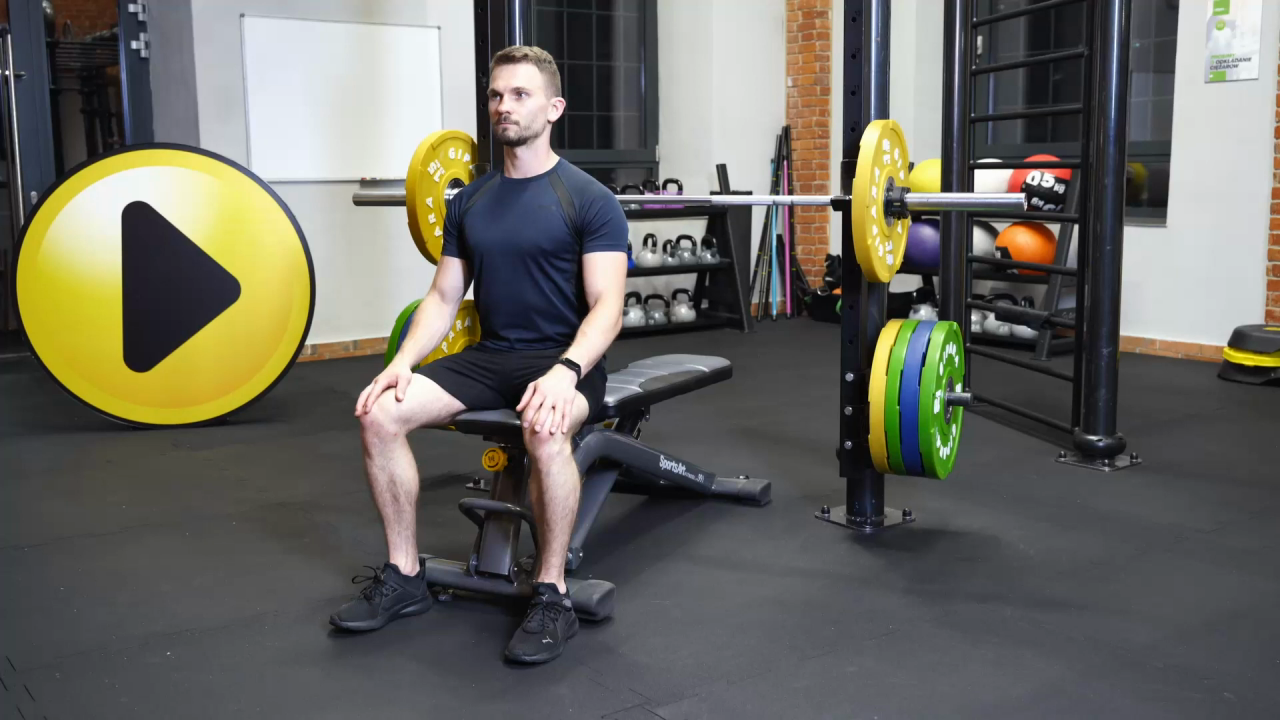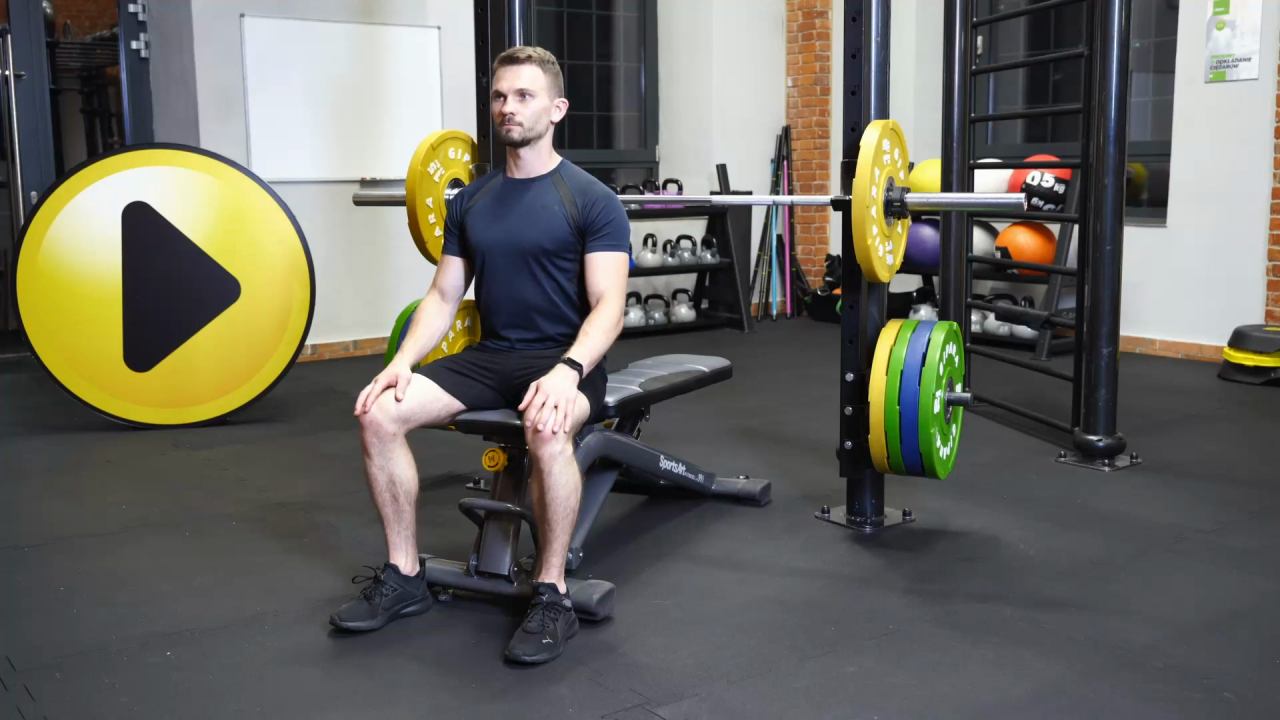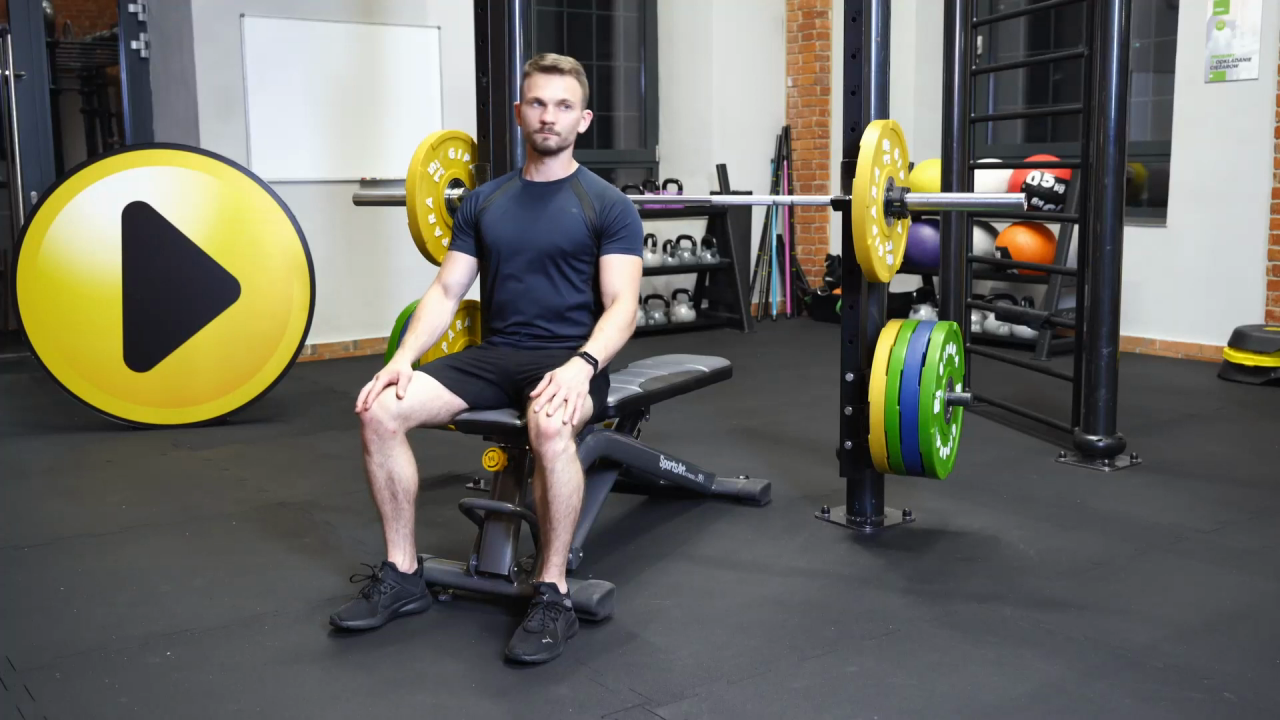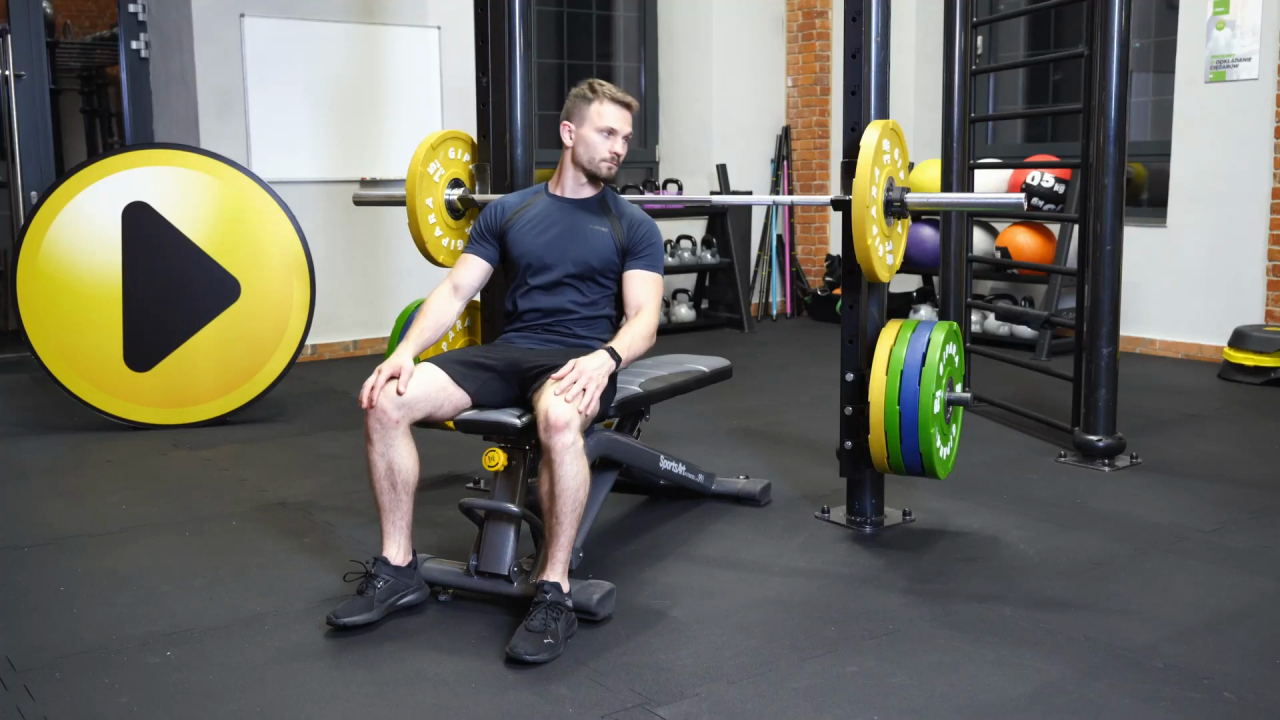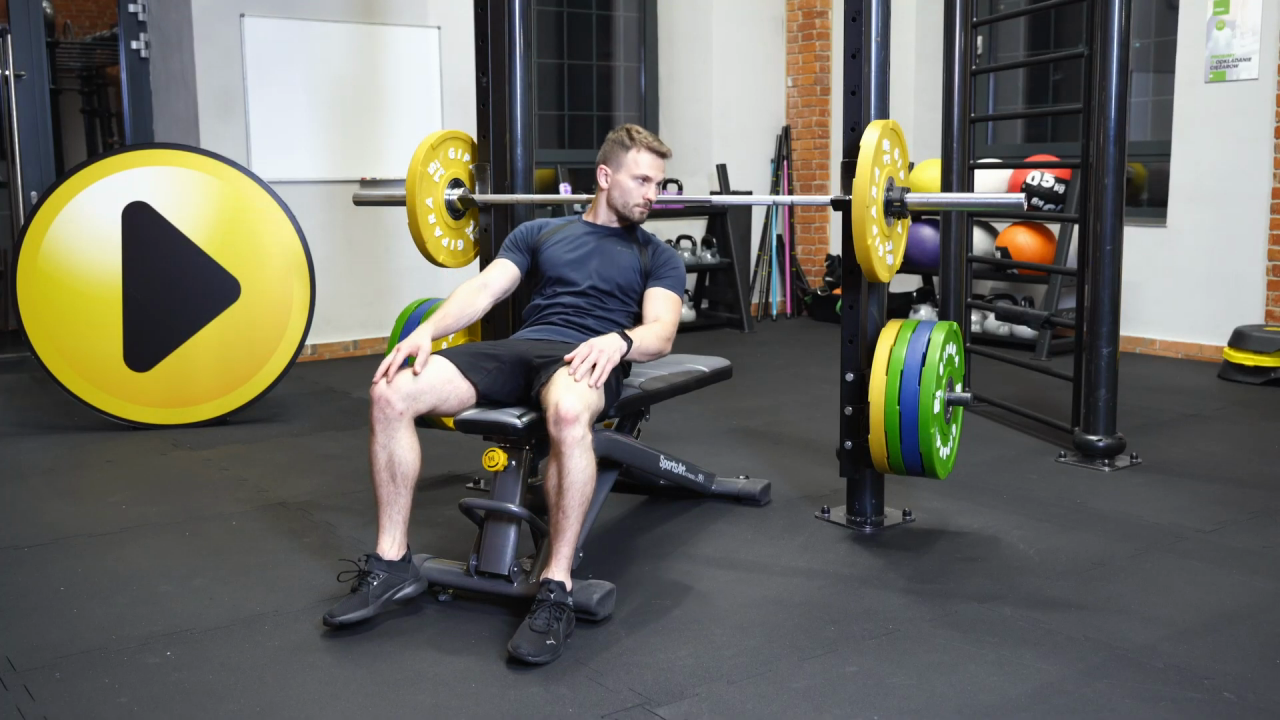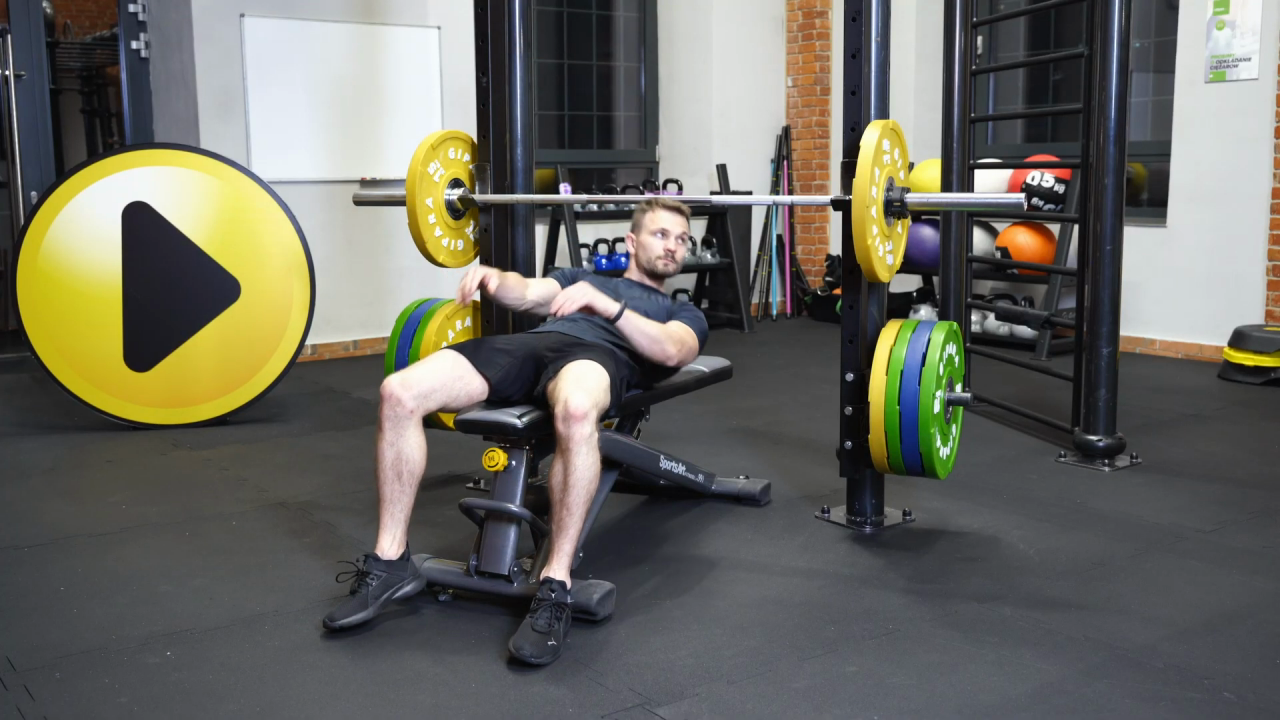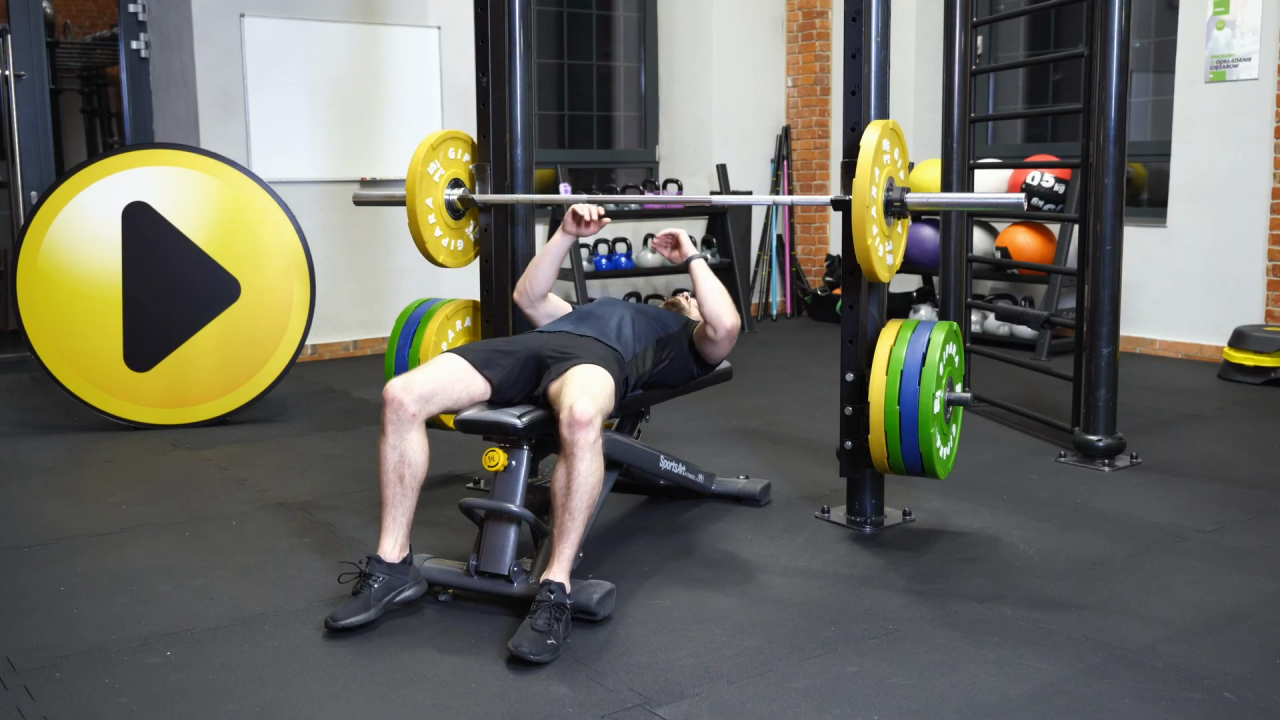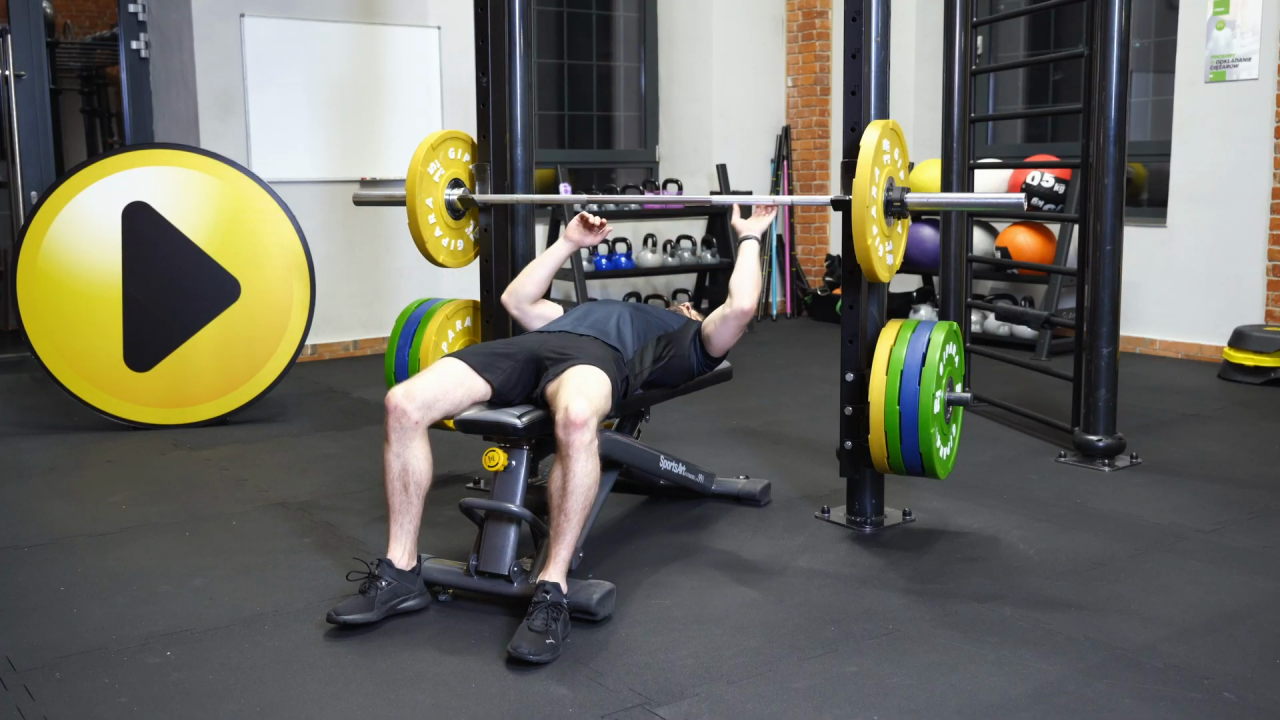
dt=0.5s
person 1, frame 1
left shoulder: (589, 200)
right shoulder: (469, 201)
left elbow: (607, 306)
right elbow: (444, 296)
left wrist: (565, 371)
right wrist: (405, 359)
left hip: (564, 362)
right hip: (489, 357)
left knee: (545, 431)
right knee: (380, 413)
left ankle: (552, 595)
right ankle: (404, 576)
person 1, frame 2
left shoulder: (592, 200)
right shoulder: (470, 201)
left elbow: (608, 306)
right elbow: (443, 296)
left wrist: (568, 370)
right wrist: (403, 360)
left hip: (564, 361)
right hip: (490, 356)
left knee: (547, 431)
right knee: (380, 413)
left ankle: (552, 595)
right ankle: (404, 577)
person 1, frame 3
left shoulder: (608, 206)
right shoulder: (484, 201)
left elbow: (622, 306)
right elbow: (446, 291)
left wrist: (582, 364)
right wrist: (404, 357)
left hip: (570, 359)
right hip: (494, 355)
left knee: (550, 427)
right knee: (380, 412)
left ankle: (553, 595)
right ankle: (402, 573)
person 1, frame 4
left shoulder: (634, 227)
right shoulder: (506, 212)
left elbow: (644, 321)
right elbow: (456, 289)
left wrist: (606, 356)
right wrist: (405, 350)
left hip: (579, 360)
right hip: (508, 353)
left knee: (559, 419)
right knee: (385, 401)
left ankle: (554, 594)
right ankle: (397, 567)
person 1, frame 5
left shoulder: (658, 256)
right shoulder: (540, 232)
left elbow: (662, 333)
right elbow: (483, 289)
left wrist: (619, 339)
right wrist: (427, 331)
left hip: (585, 359)
right hip: (519, 348)
left knee: (568, 414)
right knee: (391, 395)
left ankle: (556, 591)
right ankle: (392, 562)
person 1, frame 6
left shoulder: (687, 318)
right shoulder: (581, 276)
left elbow: (669, 353)
right elbow: (528, 294)
left wrist: (607, 304)
right wrist: (492, 277)
left hip: (597, 358)
right hip: (529, 346)
left knee: (576, 414)
right knee: (398, 395)
left ankle: (555, 592)
right ankle: (390, 563)
person 1, frame 7
left shoulder: (690, 342)
right shoulder: (600, 308)
left elbow: (727, 325)
right elbow: (530, 296)
left wrist: (692, 257)
right wrist: (568, 234)
left hip: (597, 354)
right hip: (535, 344)
left knee: (581, 419)
right knee: (402, 397)
left ankle: (555, 591)
right ankle: (393, 564)
person 1, frame 8
left shoulder: (690, 343)
right shoulder: (589, 309)
left elbow: (739, 308)
right elbow: (518, 300)
left wrist: (749, 238)
right wrist: (569, 242)
left hip: (597, 354)
right hip: (533, 345)
left knee: (576, 420)
right knee: (403, 404)
left ankle: (552, 590)
right ankle: (400, 571)
